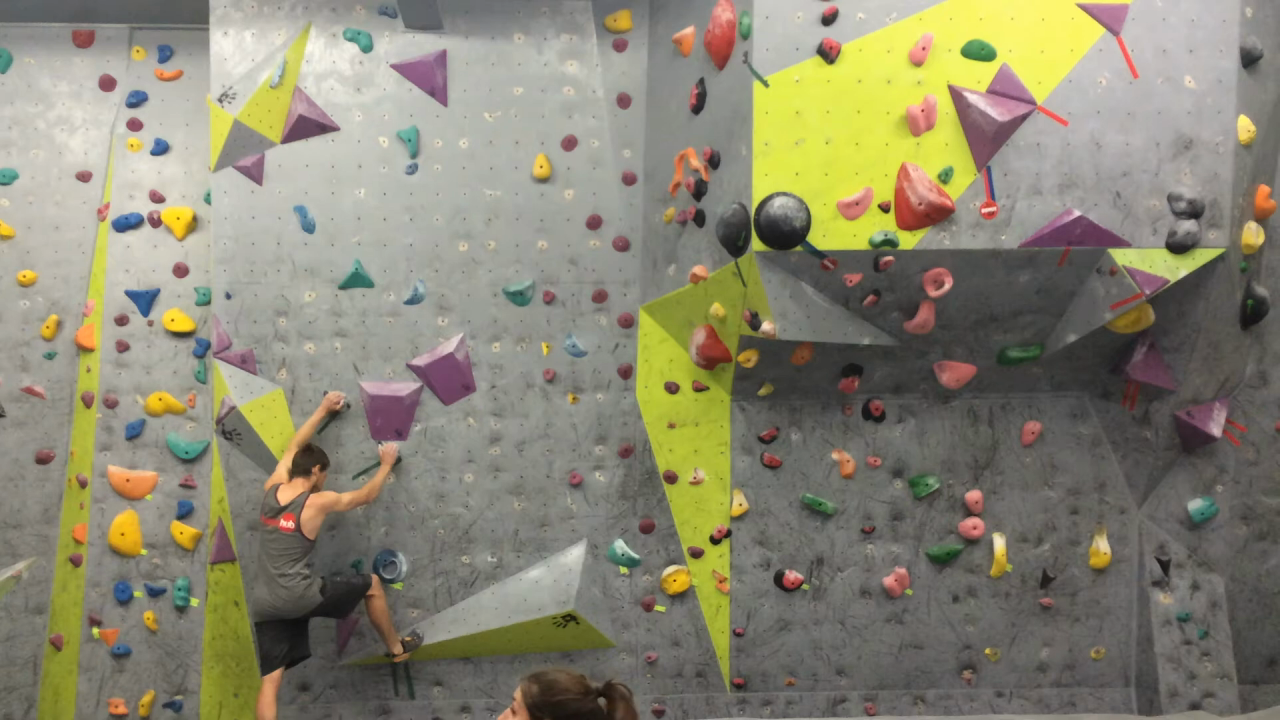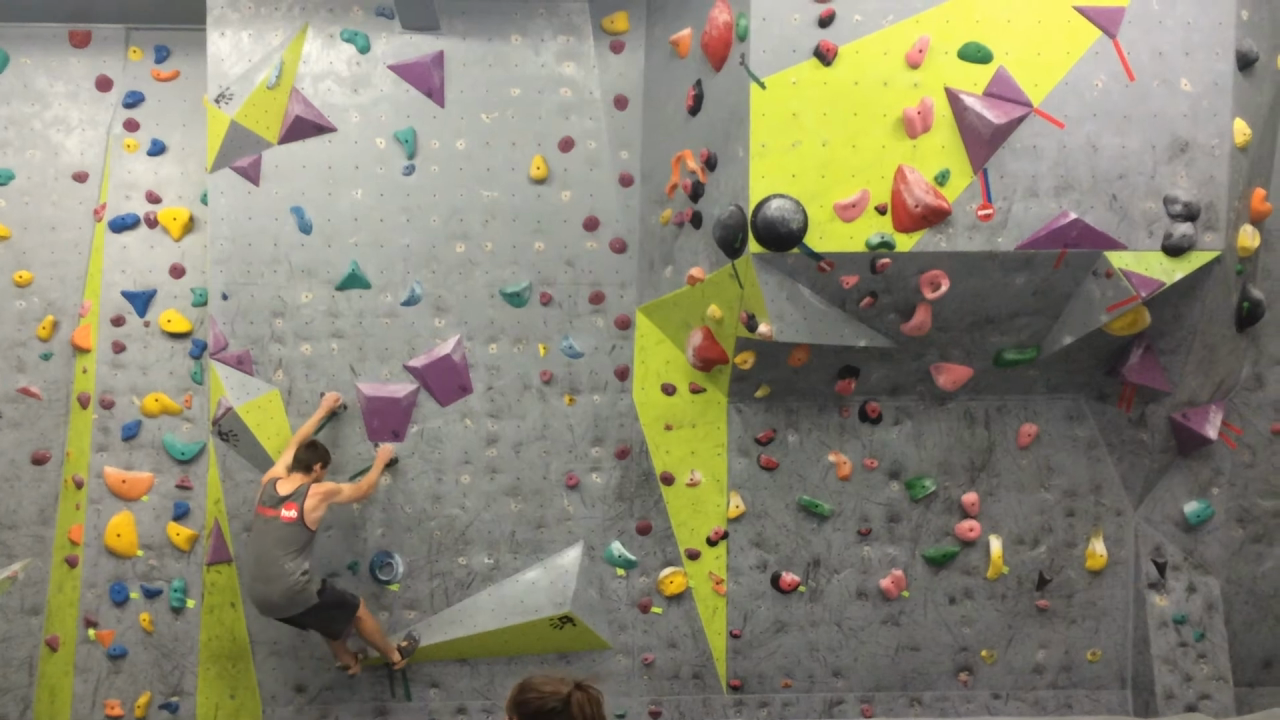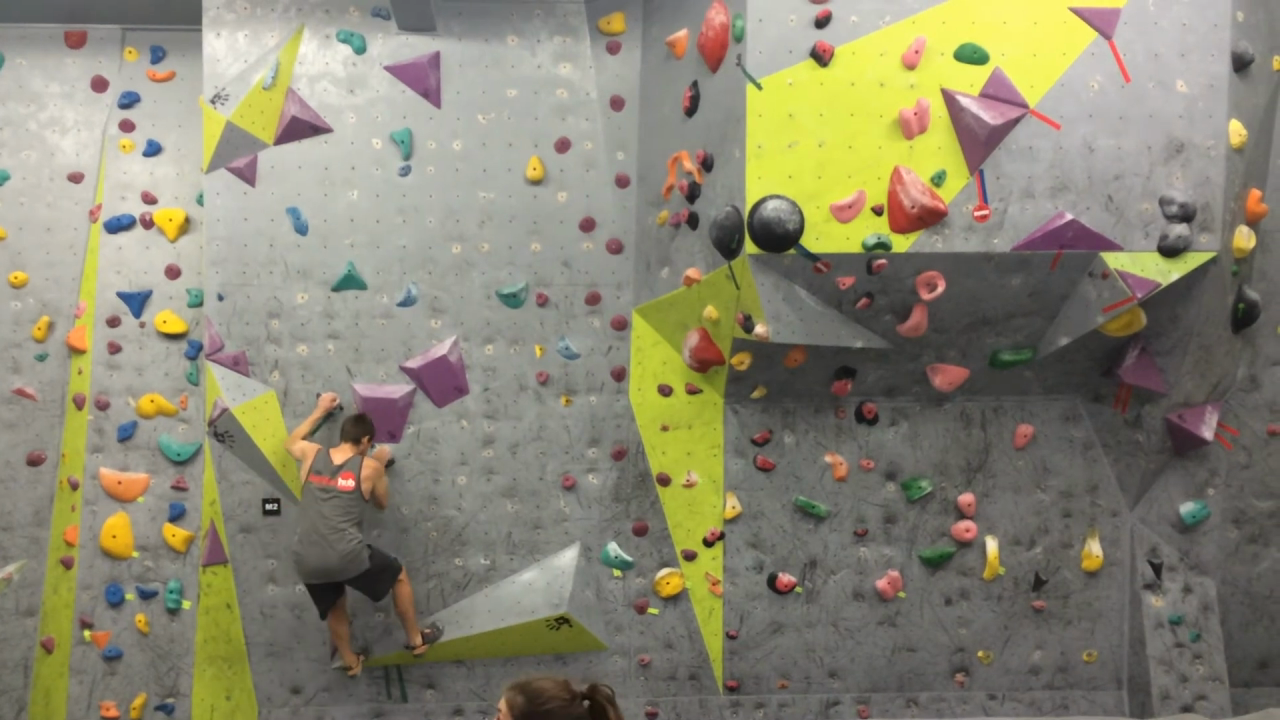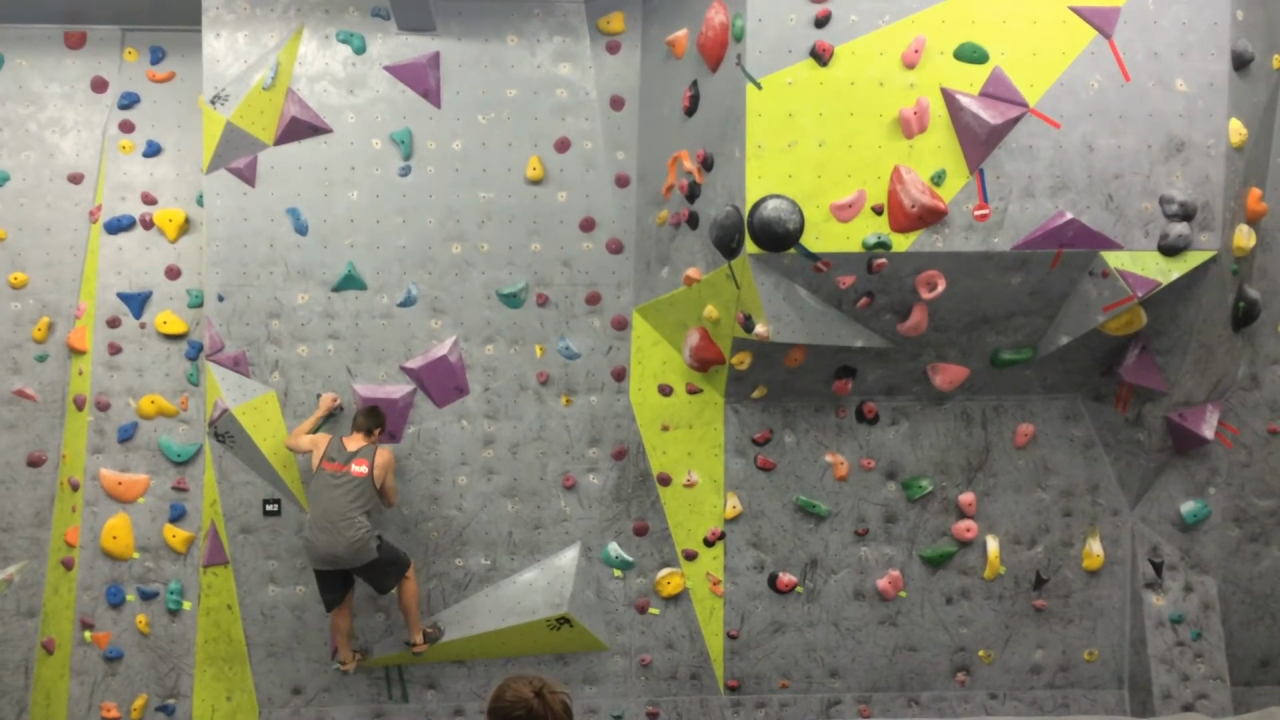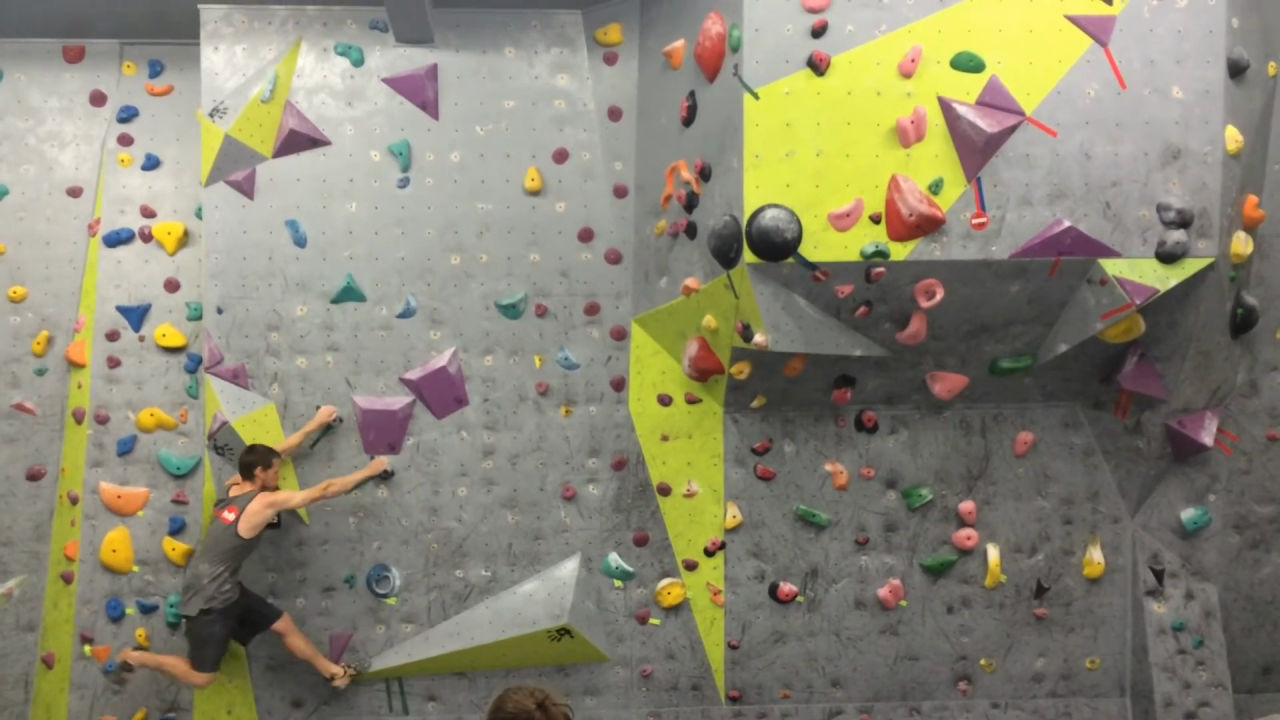
dt=1s
person 1, frame 1
left shoulder: (273, 488)
right shoulder: (318, 502)
left elbow: (294, 447)
right elbow: (366, 496)
left wrist: (323, 410)
right wrist: (387, 463)
left hip: (264, 603)
right hip: (299, 596)
left knee: (271, 679)
right knee: (372, 584)
right ankle: (396, 647)
person 1, frame 2
left shoulder: (269, 482)
right shoulder: (318, 493)
left elbow: (296, 445)
right elbow: (363, 490)
left wrist: (323, 410)
right wrist: (381, 461)
left hip: (259, 596)
right hip: (291, 593)
left knee: (327, 608)
right knee: (357, 609)
left ankle: (347, 659)
right ankle: (394, 655)
person 1, frame 3
left shoulder: (312, 454)
right shoulder: (369, 467)
left elbow: (291, 442)
right elbow: (382, 503)
left wrist: (320, 411)
left hip: (307, 562)
right hip: (347, 557)
left knee: (334, 606)
right knee: (398, 575)
left ankle: (350, 662)
right ankle: (416, 639)
person 1, frame 4
left shoulder: (323, 443)
right shoulder: (383, 456)
left elbow: (291, 441)
right elbow: (389, 501)
left wrist: (321, 411)
left hip: (317, 548)
right hip: (356, 544)
left knee: (340, 604)
right knee: (406, 572)
left ankle: (346, 658)
right ankle: (417, 637)
person 1, frame 5
left shoulder: (235, 486)
right shoulder: (267, 501)
left elbow: (271, 454)
right elbow: (323, 491)
left wrist: (314, 426)
right wrist: (369, 471)
left hip: (227, 591)
right hip: (207, 597)
left knee: (284, 625)
right knee: (199, 676)
left ankle: (334, 671)
right ankle: (134, 657)
